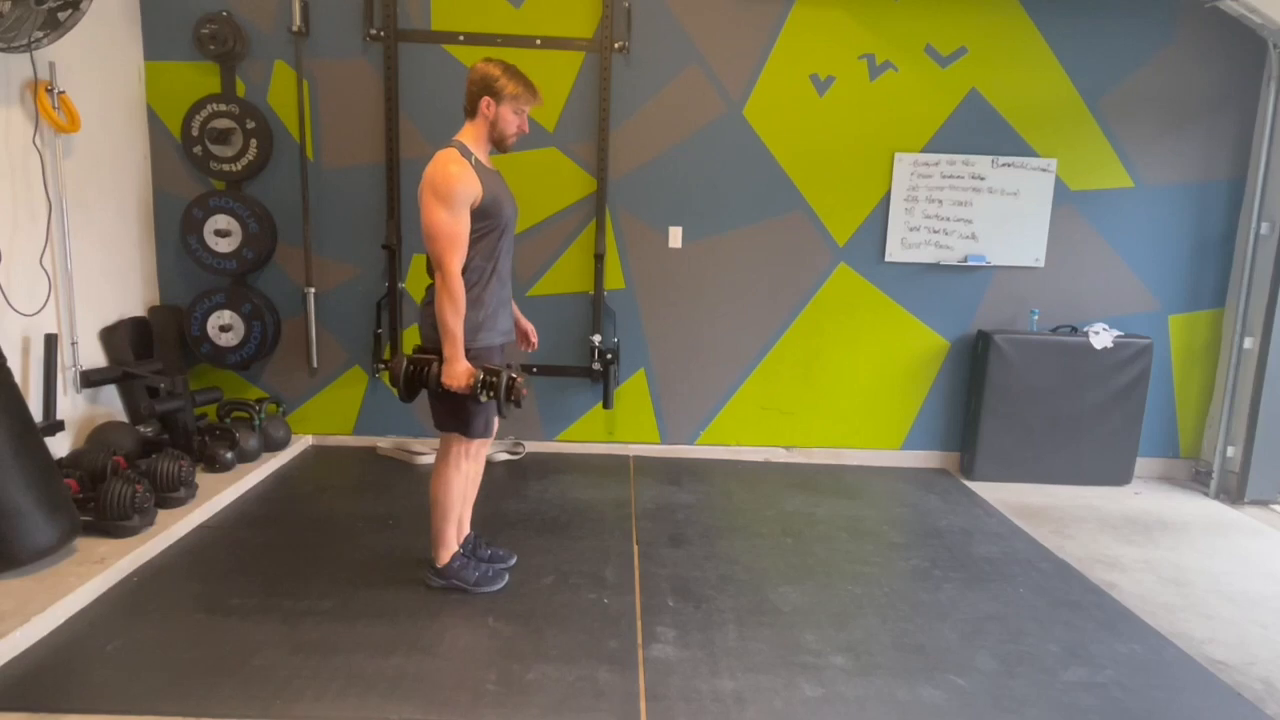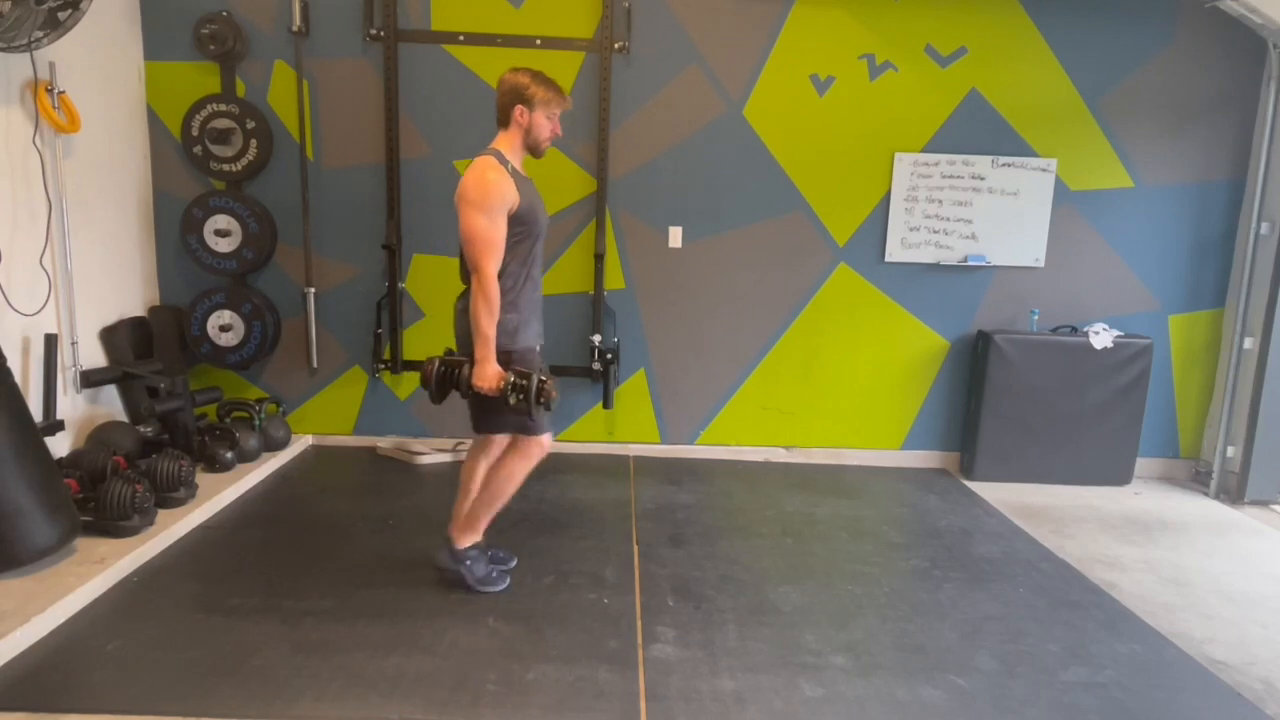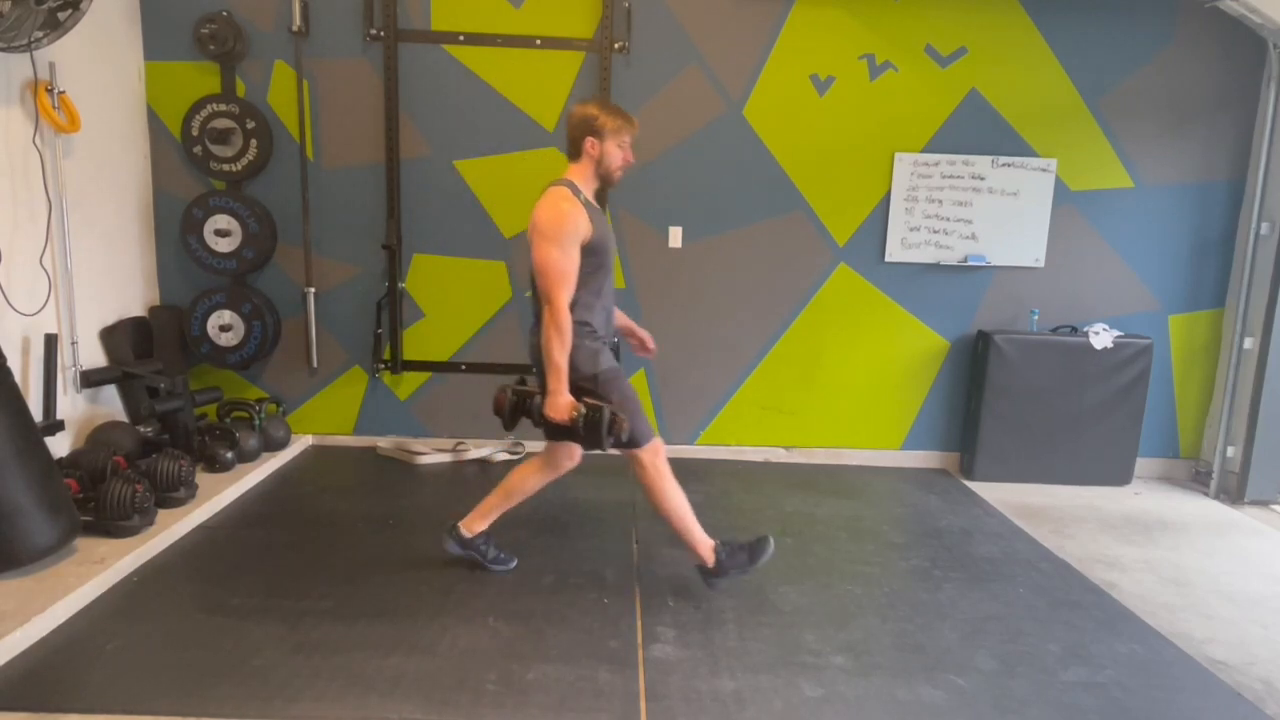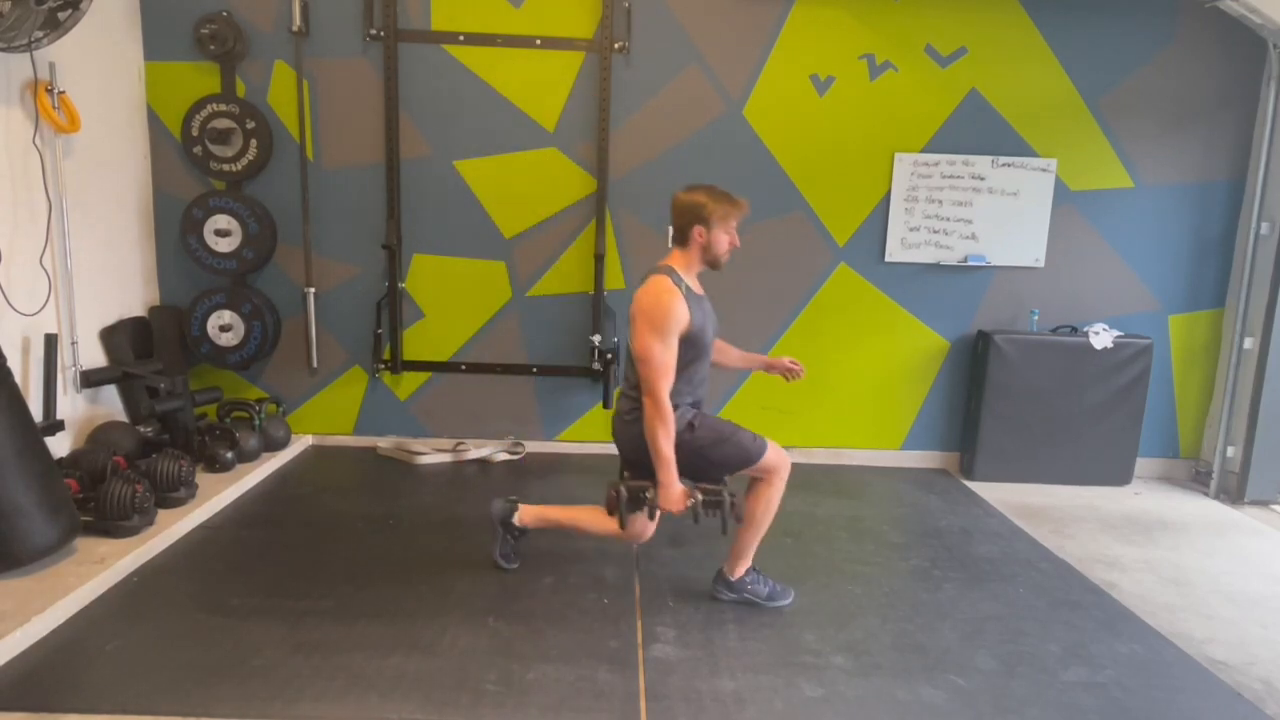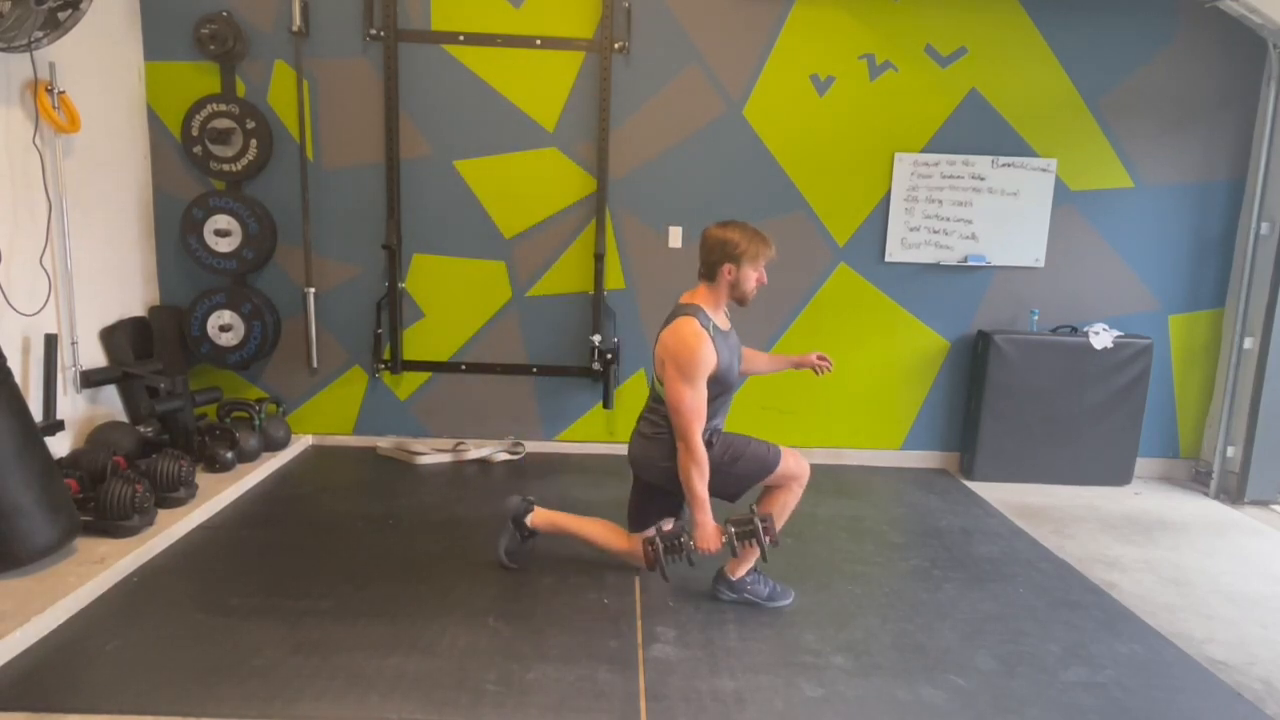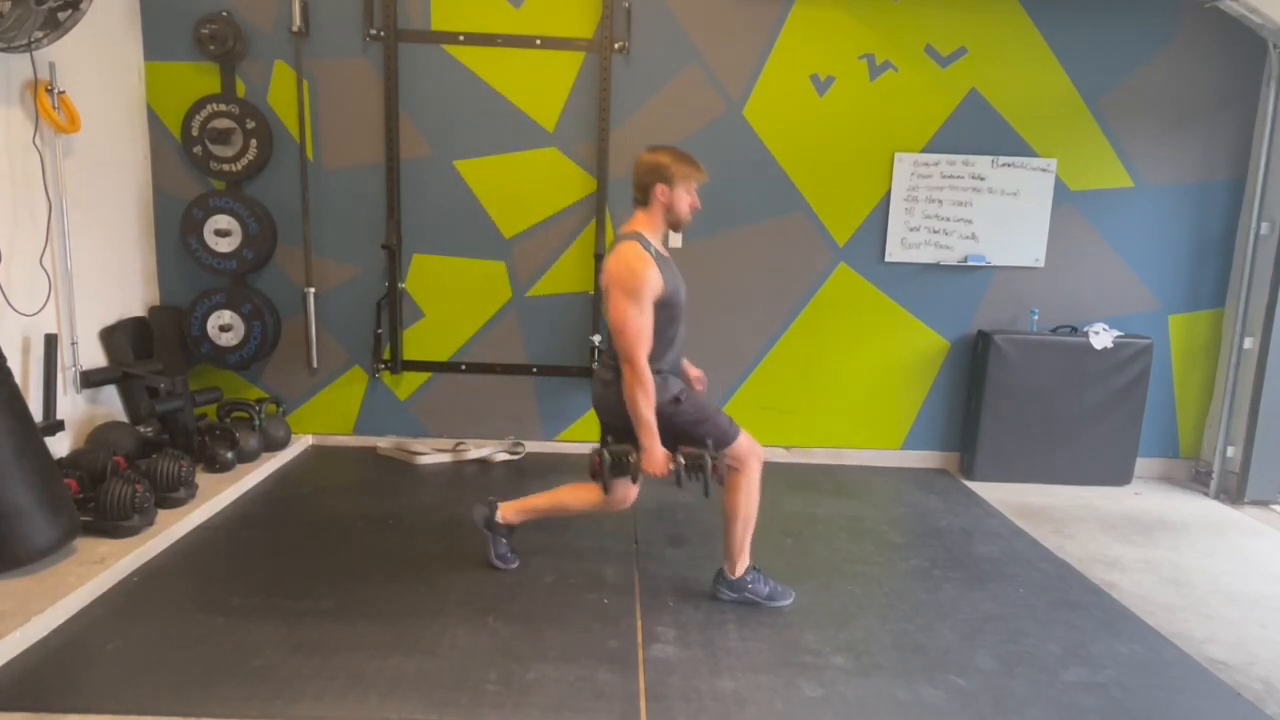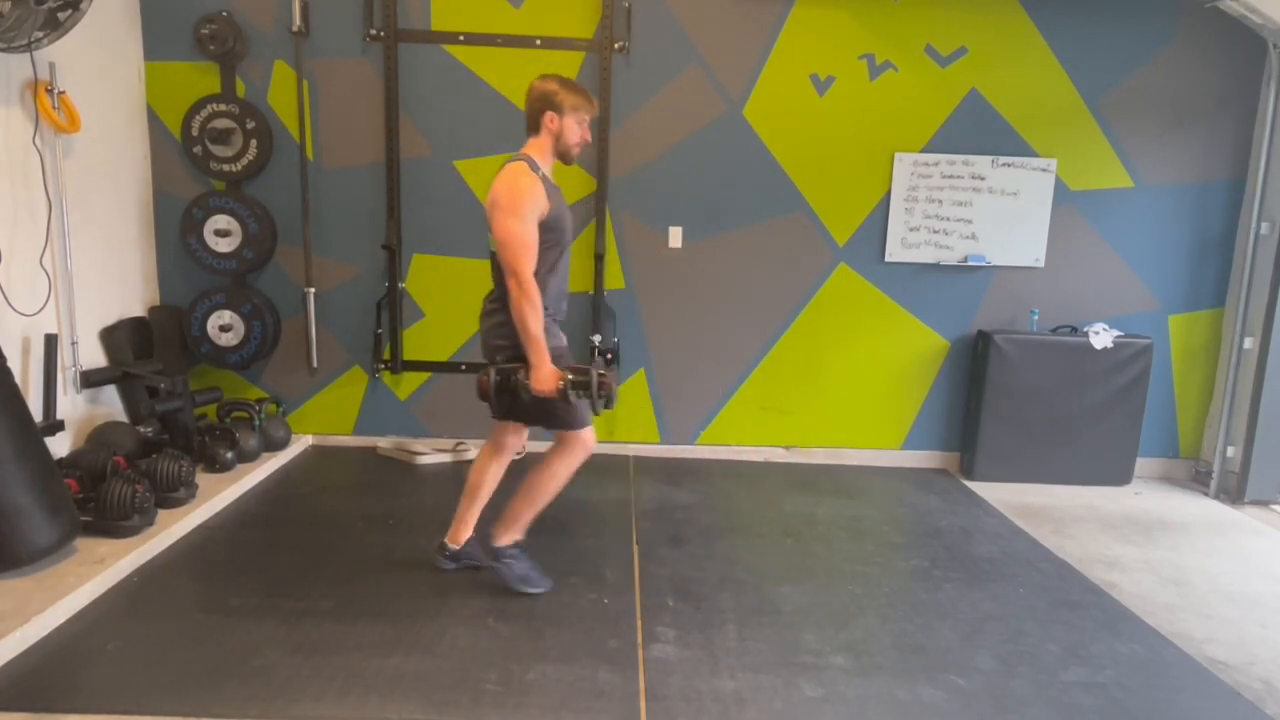
dt=0.4s
person 1, frame 1
left shoulder: (481, 167)
right shoulder: (452, 170)
right elbow: (449, 272)
left wrist: (514, 314)
right wrist: (454, 355)
left hip: (489, 330)
right hip: (465, 336)
left knee: (482, 437)
right knee: (461, 445)
left ankle: (461, 539)
right ankle: (445, 562)
person 1, frame 2
left shoulder: (511, 174)
right shoulder: (489, 177)
right elbow: (484, 277)
right wrist: (485, 357)
left hip: (513, 330)
right hip: (500, 336)
left knee: (498, 440)
right knee: (532, 443)
left ankle: (462, 539)
right ankle: (464, 543)
person 1, frame 3
left shoulder: (584, 203)
right shoulder: (562, 209)
right elbow: (556, 306)
left wrist: (623, 323)
right wrist: (558, 387)
left hip: (584, 350)
right hip: (580, 356)
left knee: (561, 456)
right knee: (649, 453)
left ankle: (469, 533)
right ankle: (713, 557)
person 1, frame 4
left shoulder: (686, 281)
right shoulder: (664, 298)
left elbow: (703, 346)
right elbow: (657, 398)
left wrist: (764, 363)
right wrist: (667, 478)
left hip: (671, 419)
right hip: (658, 425)
left knee: (634, 530)
right knee: (776, 465)
left ankle: (515, 517)
right ankle: (736, 576)
person 1, frame 5
left shoulder: (711, 310)
right shoulder: (690, 339)
left elbow: (733, 358)
right elbow: (689, 442)
left wrist: (794, 361)
right wrist: (703, 519)
left hip: (661, 448)
right hip: (670, 452)
left knee: (639, 550)
right knee: (795, 471)
left ankle: (530, 518)
right ankle: (737, 576)
person 1, frame 6
left shoulder: (646, 244)
right shoulder: (634, 262)
right elbow: (634, 363)
left wrist: (681, 364)
right wrist: (650, 442)
left hip: (653, 383)
right hip: (647, 393)
left knee: (617, 496)
right knee: (747, 457)
left ankle: (501, 516)
right ankle: (737, 576)
person 1, frame 7
left shoulder: (538, 179)
right shoulder: (520, 184)
right elbow: (520, 281)
left wrist: (550, 336)
right wrist: (540, 360)
left hip: (530, 334)
right hip: (523, 339)
left knee: (507, 440)
right knee: (577, 440)
left ankle: (457, 542)
right ankle: (503, 543)
